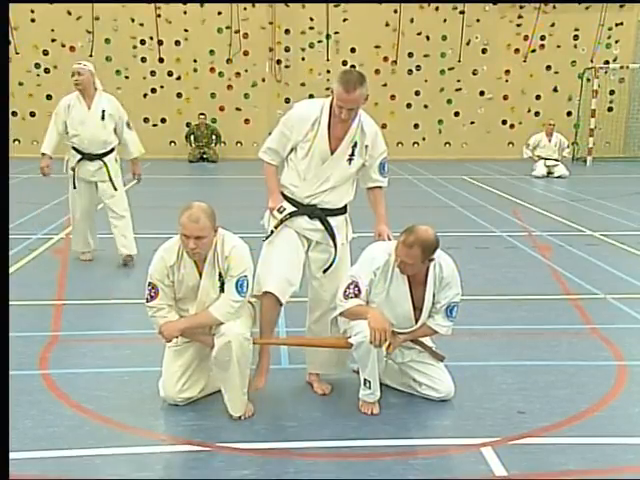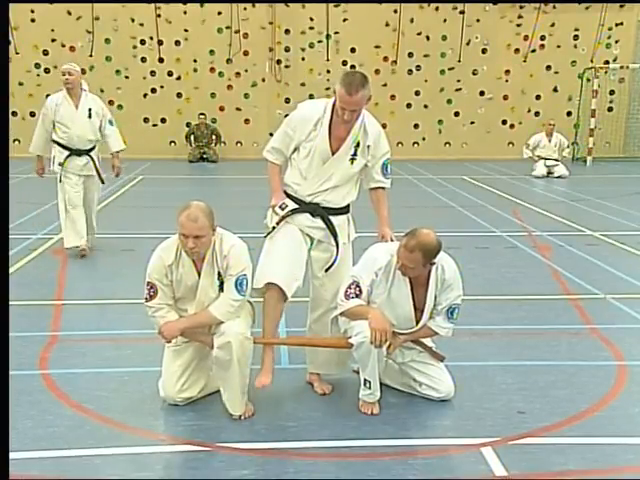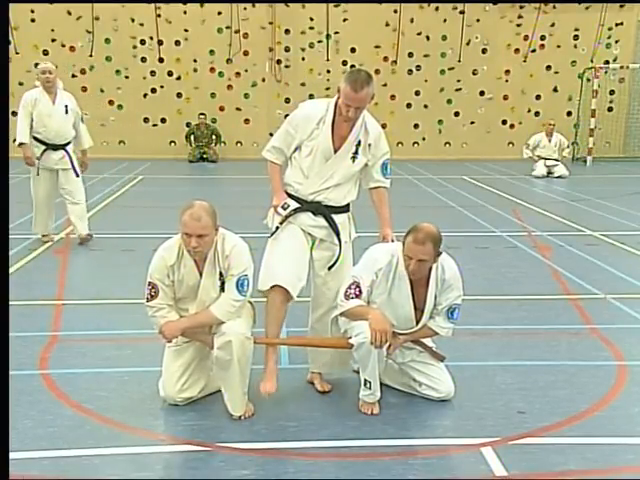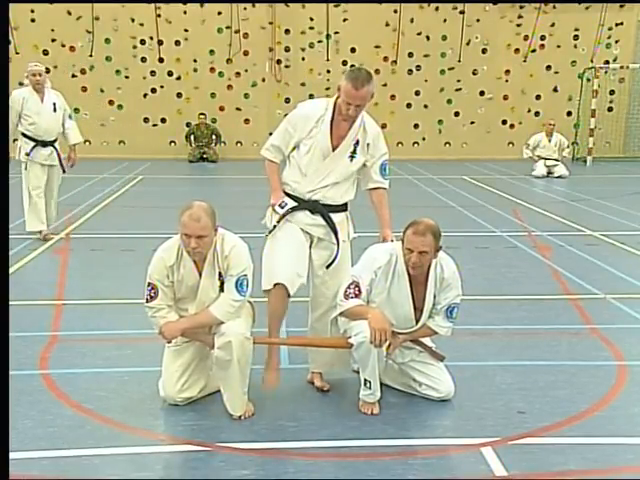
dt=0.7s
person 1, frame 1
left shoulder: (369, 133)
right shoulder: (302, 114)
left elbow: (374, 180)
right elbow: (270, 154)
left wrist: (381, 222)
right wrist: (274, 196)
left hip: (332, 222)
right hip: (290, 213)
left knee: (328, 299)
right knee: (273, 284)
left ankle: (316, 370)
right ankle: (263, 359)
person 1, frame 2
left shoulder: (373, 133)
right shoulder: (306, 114)
left elbow: (377, 181)
right elbow: (274, 154)
left wrist: (384, 224)
right wrist: (277, 194)
left hip: (335, 220)
right hip: (293, 210)
left knee: (330, 298)
right knee: (276, 279)
left ankle: (317, 369)
right ankle: (268, 356)
person 1, frame 3
left shoulder: (373, 133)
right shoulder: (308, 113)
left elbow: (377, 181)
right elbow: (274, 153)
left wrist: (385, 226)
right wrist: (278, 195)
left hip: (335, 220)
right hip: (294, 210)
left knee: (331, 297)
right knee: (281, 282)
left ankle: (318, 368)
right ankle: (270, 359)
person 1, frame 4
left shoulder: (371, 133)
right shoulder: (306, 113)
left elbow: (376, 182)
right elbow: (272, 152)
left wrist: (386, 228)
right wrist: (276, 193)
left hip: (334, 219)
right hip: (293, 210)
left knee: (329, 297)
right knee: (282, 280)
left ankle: (317, 368)
right ankle: (273, 354)
person 2, frame 1
left shoulder: (235, 250)
right shoulder: (165, 256)
left elbow: (231, 305)
right elbow: (159, 310)
left wrist: (181, 325)
right wrist: (207, 340)
left hip: (228, 315)
right hip: (186, 328)
left knee: (233, 337)
right knee: (173, 394)
left ankle: (238, 399)
right ankle: (217, 368)
person 2, frame 2
left shoulder: (233, 249)
right shoulder: (163, 255)
left elbow: (230, 304)
right elbow: (158, 309)
left wrist: (181, 324)
right wrist: (207, 340)
left hip: (227, 314)
right hip: (186, 328)
left knee: (234, 336)
right knee: (173, 394)
left ankle: (238, 398)
right ankle: (220, 368)
person 2, frame 3
left shoulder: (235, 249)
right shoulder: (165, 255)
left elbow: (232, 304)
right elbow: (158, 309)
left wrist: (182, 324)
right wrist: (208, 340)
left hip: (228, 315)
right hip: (186, 328)
left knee: (234, 337)
right knee: (174, 394)
left ankle: (239, 399)
right ankle: (219, 369)
person 2, frame 4
left shoulder: (235, 249)
right shoulder: (165, 256)
left elbow: (231, 304)
right elbow: (158, 310)
left wrist: (182, 324)
right wrist: (208, 339)
left hip: (227, 315)
right hip: (186, 328)
left knee: (234, 336)
right knee: (174, 394)
left ankle: (238, 399)
right ankle: (217, 368)
person 3, frame 1
left shoulder: (446, 269)
right shoulder: (377, 255)
left elbow: (441, 321)
right elbow: (345, 304)
left wrist: (402, 338)
right wrist: (372, 313)
left hip: (411, 339)
right hip: (371, 325)
left knee: (443, 390)
right knee: (367, 334)
left ankle: (376, 369)
right ankle: (369, 394)
person 3, frame 2
left shoulder: (448, 271)
right shoulder: (379, 256)
left elbow: (442, 322)
right elbow: (345, 303)
left wrist: (403, 338)
right wrist: (373, 313)
left hip: (412, 339)
right hip: (371, 324)
left knee: (443, 391)
right knee: (368, 335)
left ankle: (378, 370)
right ankle: (369, 394)
person 3, frame 3
left shoulder: (448, 272)
right shoulder: (379, 257)
left elbow: (442, 323)
right elbow: (345, 304)
left wrist: (403, 338)
right wrist: (373, 314)
left hip: (411, 340)
right hip: (373, 326)
left knee: (443, 391)
right knee: (368, 334)
left ankle: (377, 369)
right ankle: (369, 394)
person 3, frame 4
left shoulder: (447, 270)
right shoulder: (378, 256)
left elbow: (441, 322)
right elbow: (345, 304)
left wrist: (402, 337)
right wrist: (373, 313)
left hip: (411, 340)
right hip: (369, 324)
left knee: (443, 391)
right knee: (368, 334)
left ankle: (379, 369)
right ankle: (369, 394)
person 4, frame 1
left shoulder: (110, 102)
right shoulder: (67, 103)
left elbow: (125, 131)
right elbow: (55, 130)
left wrist: (134, 162)
right wrist: (46, 157)
left hip: (106, 164)
right hip: (80, 164)
left knee: (118, 208)
right knee: (81, 211)
left ankle: (127, 251)
right ankle: (85, 248)
person 4, frame 2
left shoulder: (95, 102)
right shoulder: (53, 101)
left elbow: (109, 129)
right elbow: (43, 131)
left wrist: (115, 157)
right wrist: (39, 159)
left hip: (89, 159)
right hip: (65, 159)
left knee: (90, 202)
right knee: (71, 202)
left ankle: (86, 238)
right ankle: (78, 242)
person 4, frame 3
left shoulder: (68, 98)
right shoulder: (30, 97)
left elbow: (79, 126)
right elbow: (23, 125)
left wrist: (84, 153)
right wrist: (26, 148)
left hip: (65, 154)
right hip: (41, 153)
left knee: (75, 193)
right knee: (42, 196)
left ankle: (82, 231)
right ankle: (45, 230)
person 4, frame 4
left shoulder: (56, 97)
right shoulder: (19, 96)
left elbow: (68, 122)
right elbow: (11, 123)
left wrist: (72, 149)
left hip: (52, 149)
right hip: (30, 150)
left knee: (51, 190)
right knee: (35, 189)
left ankle: (46, 223)
right ankle: (41, 228)
